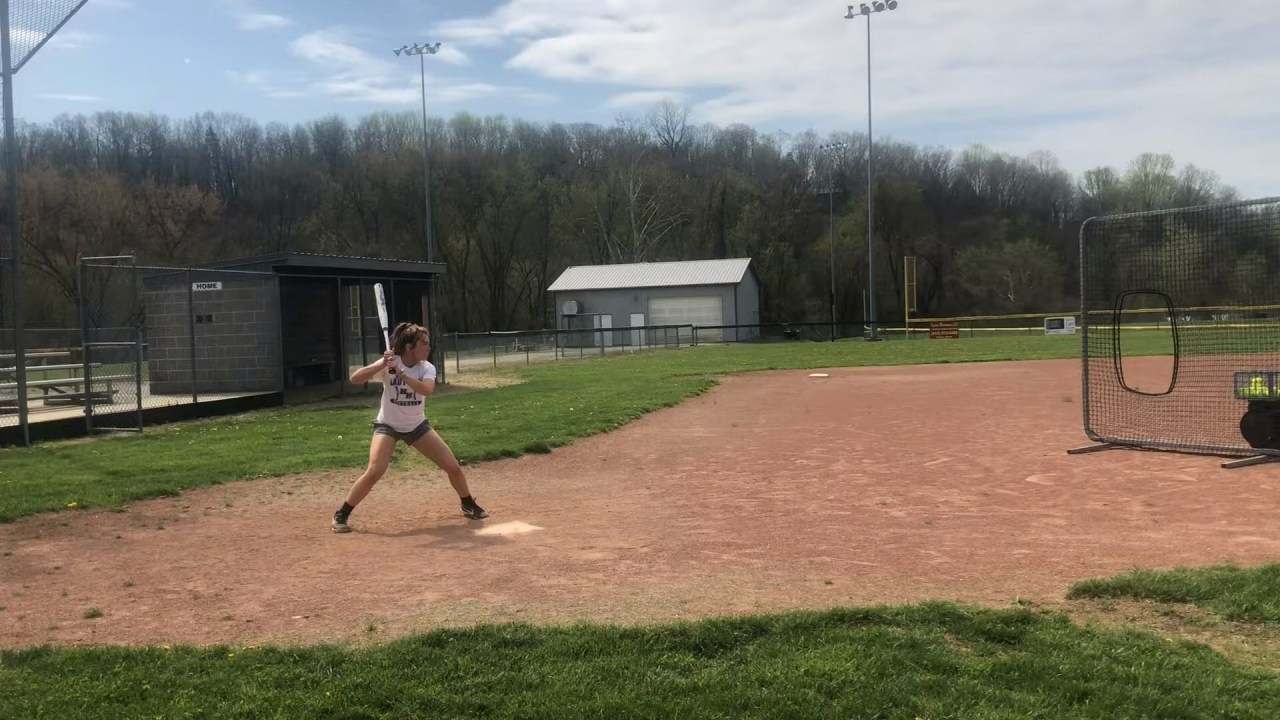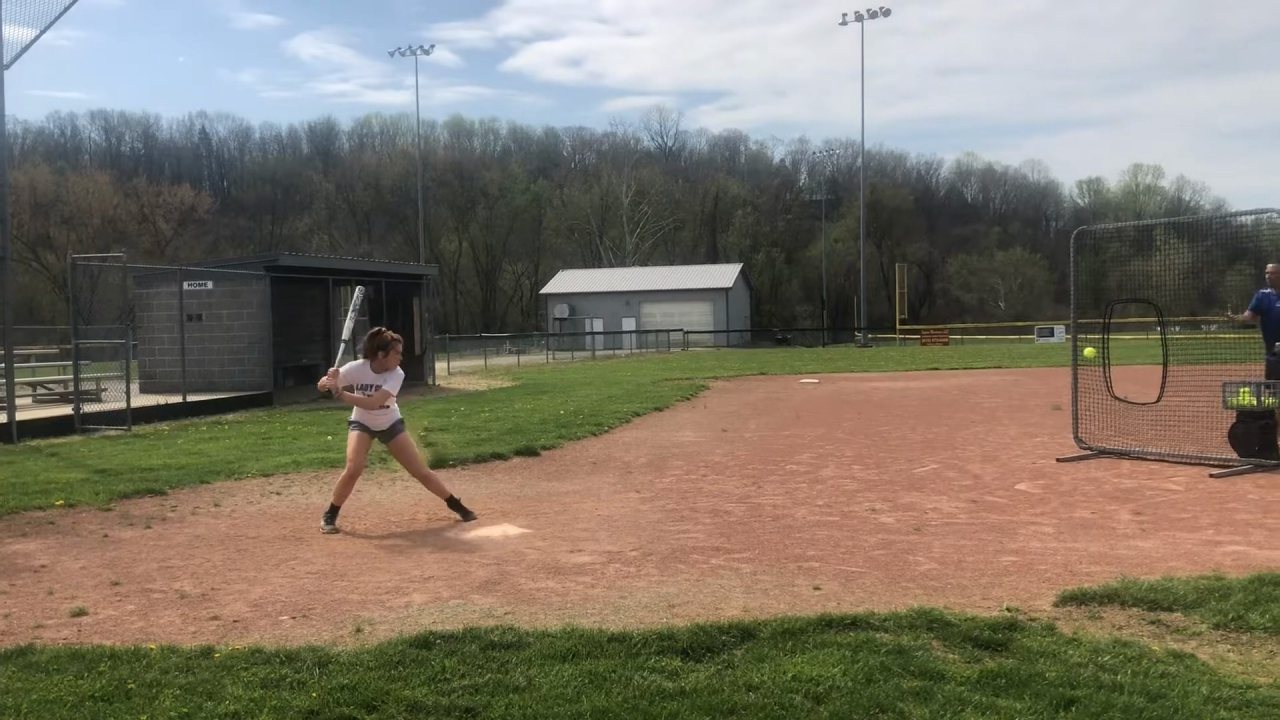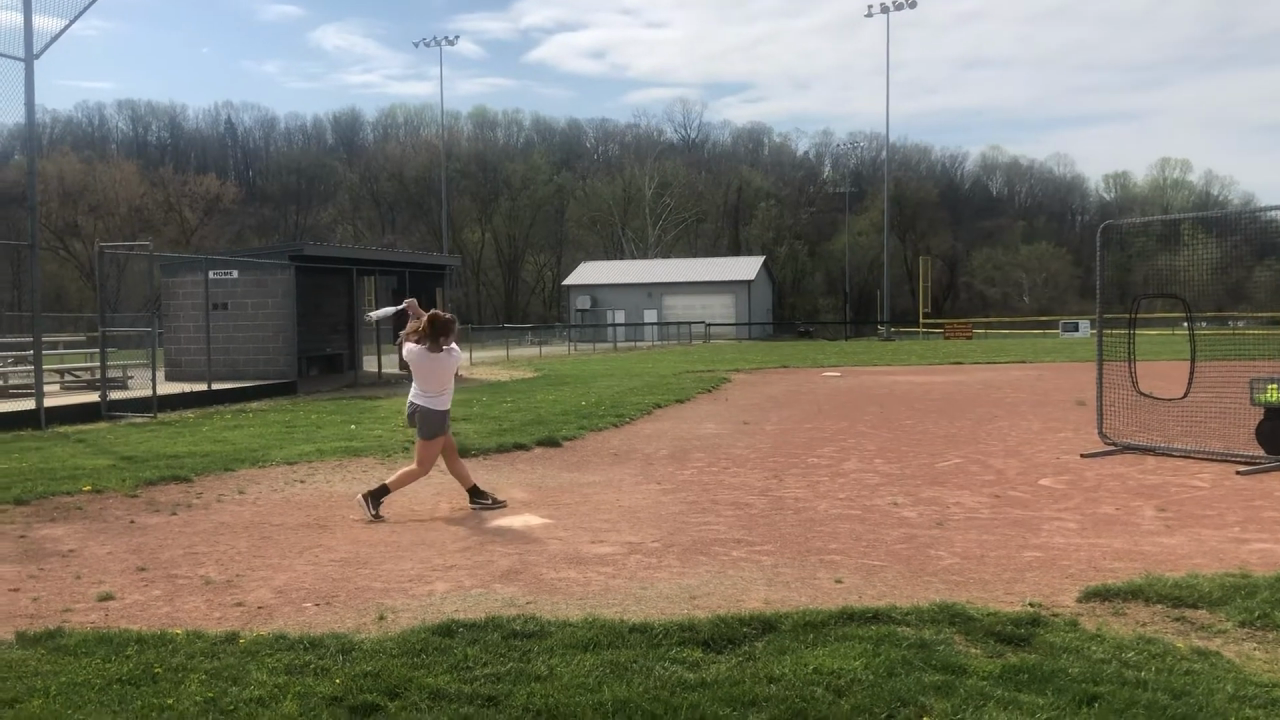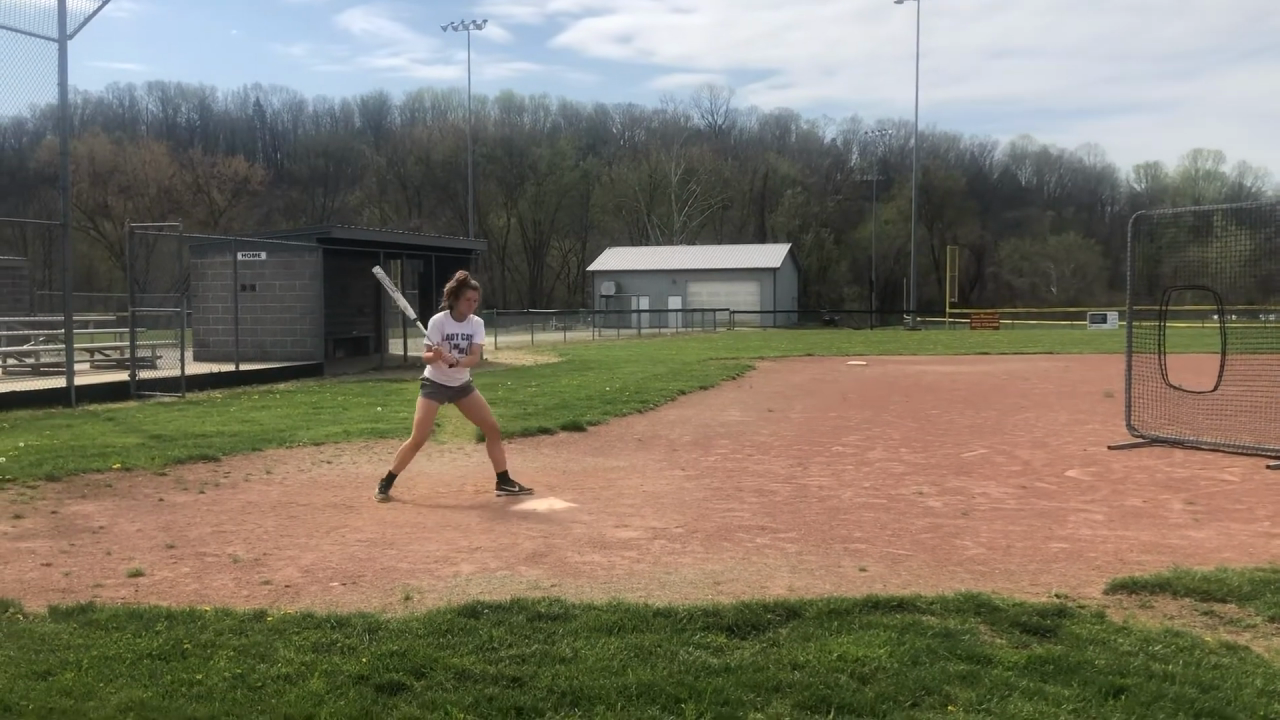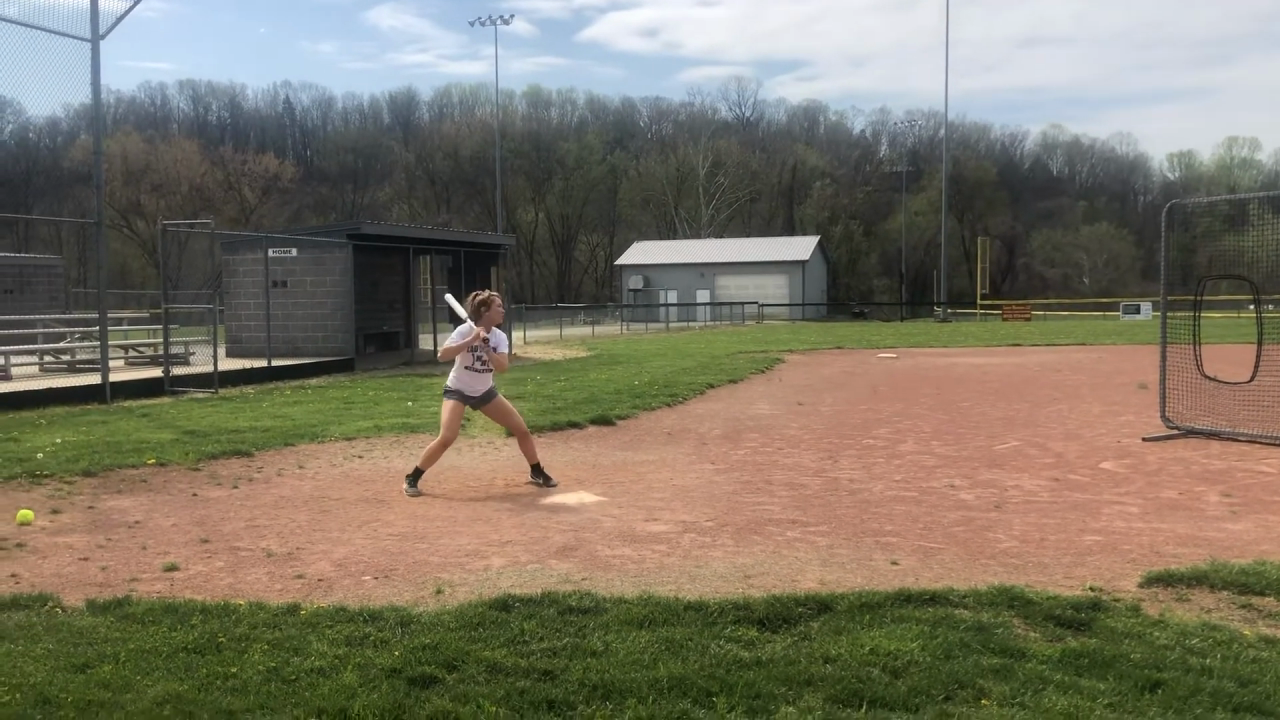
dt=1s
person 1, frame 1
left shoulder: (427, 368)
right shoulder: (389, 363)
left elbow: (427, 390)
right elbow: (355, 378)
left wrist: (401, 375)
right wrist: (383, 364)
left hip: (417, 425)
right hip: (388, 425)
left knee: (453, 466)
right knee: (374, 472)
left ankle: (468, 505)
right ankle: (342, 514)
person 1, frame 2
left shoulder: (396, 374)
right shoulder: (356, 368)
left elbow: (373, 402)
right elbow: (322, 386)
left wrist: (341, 393)
right wrist: (330, 381)
left hip: (391, 424)
right hip: (362, 424)
left knee: (421, 472)
right knee: (353, 470)
left ankle: (455, 505)
right ankle: (330, 514)
person 1, frame 3
left shoulder: (412, 351)
right shoulder: (453, 357)
left elbow: (406, 340)
right elbow: (448, 343)
left wrist: (413, 315)
right wrist: (419, 312)
left hip: (417, 407)
right hip: (434, 414)
left knee: (450, 453)
right knee: (422, 467)
left ankle: (477, 495)
right ankle: (373, 496)
person 1, frame 4
left shoulder: (477, 323)
right shoulder: (437, 321)
left elbow: (475, 358)
right elbow: (426, 356)
left wrist: (453, 362)
right wrist: (435, 356)
left hip: (462, 385)
right hip: (433, 384)
left knee: (493, 429)
right knee: (418, 439)
left ankle: (504, 482)
right ankle: (386, 483)
person 1, frame 5
left shoulder: (500, 337)
right shoulder: (465, 330)
left elbow: (503, 367)
right elbow: (442, 355)
left wrist: (486, 348)
right wrist: (472, 340)
left hip: (485, 392)
right hip: (457, 391)
left knee: (522, 430)
right knee: (446, 438)
left ankle: (537, 472)
right ankle: (412, 478)
